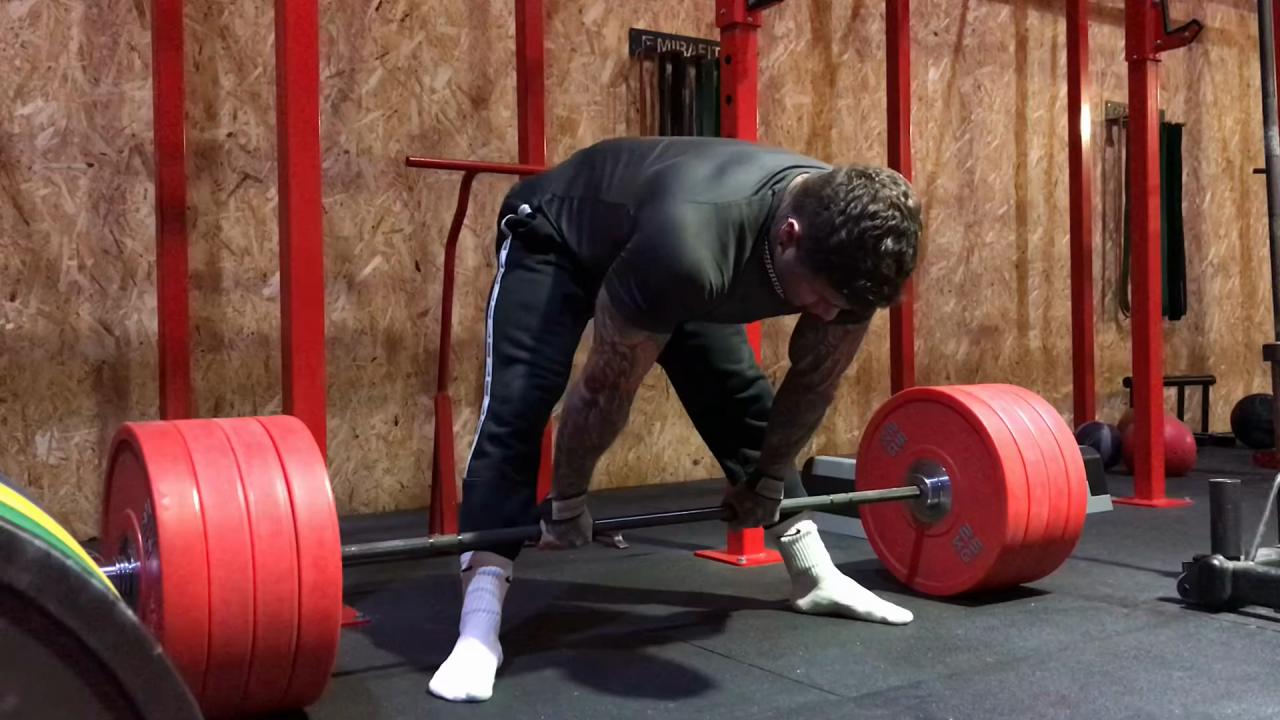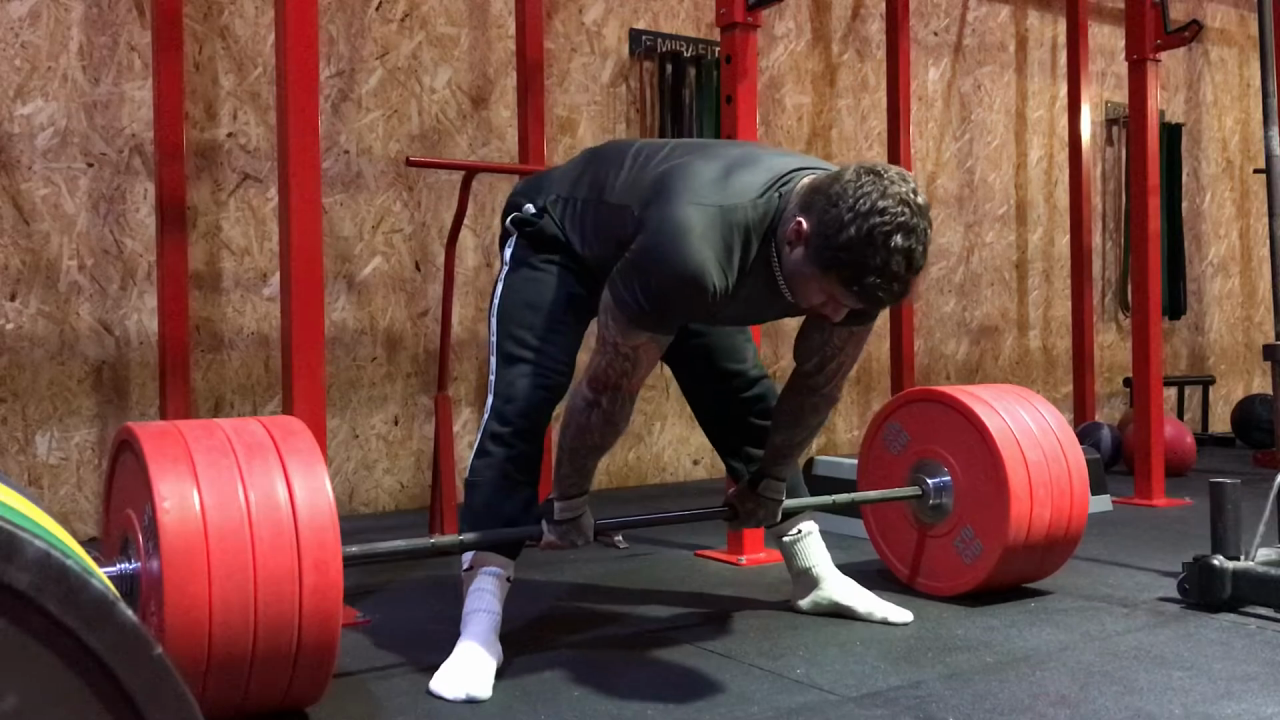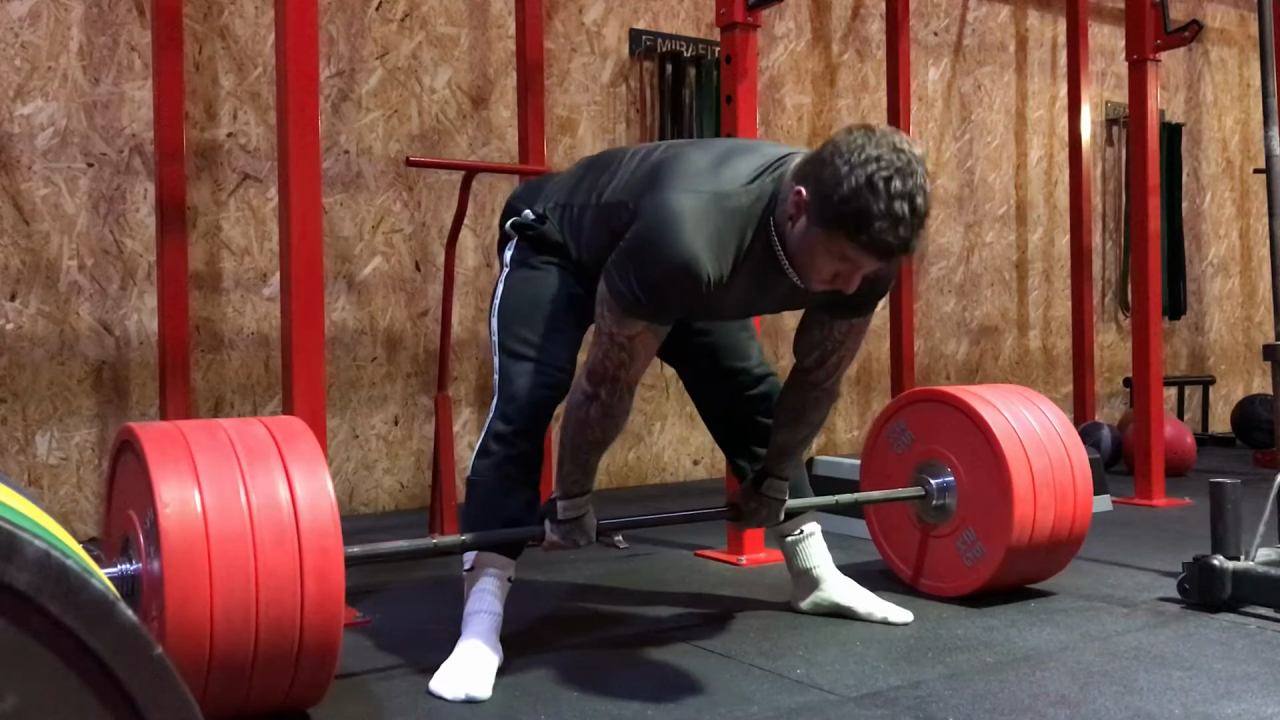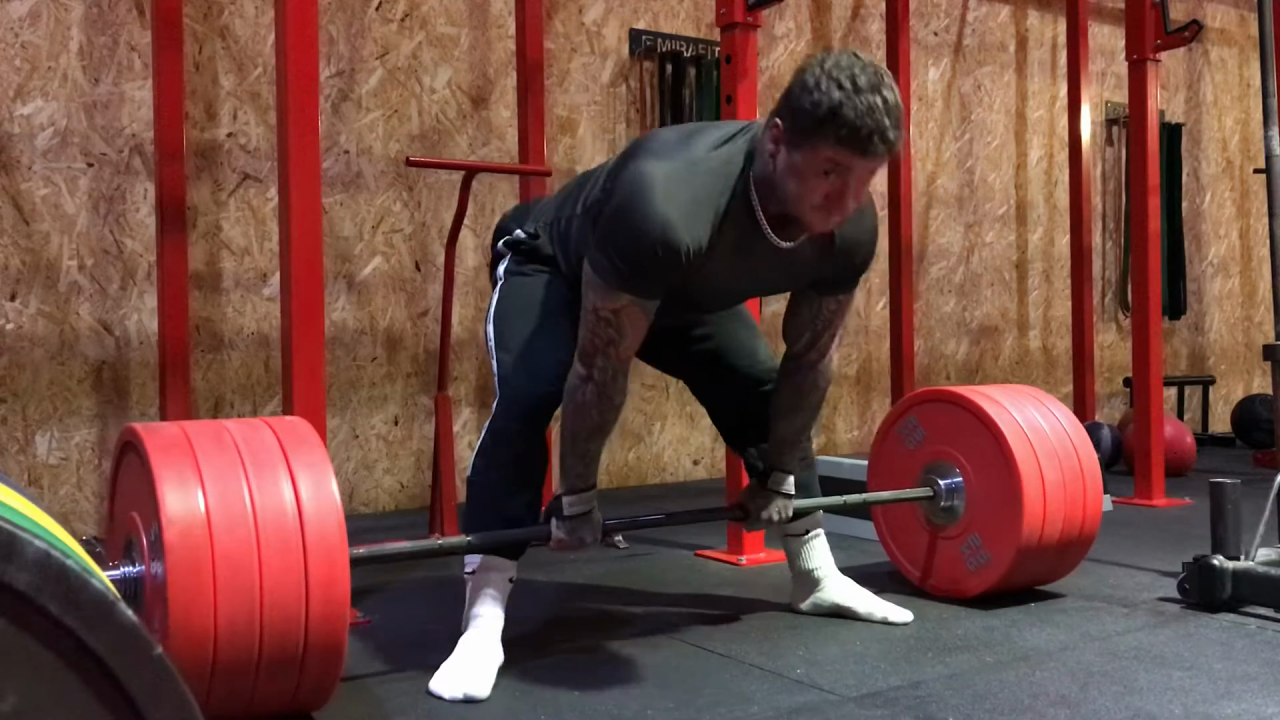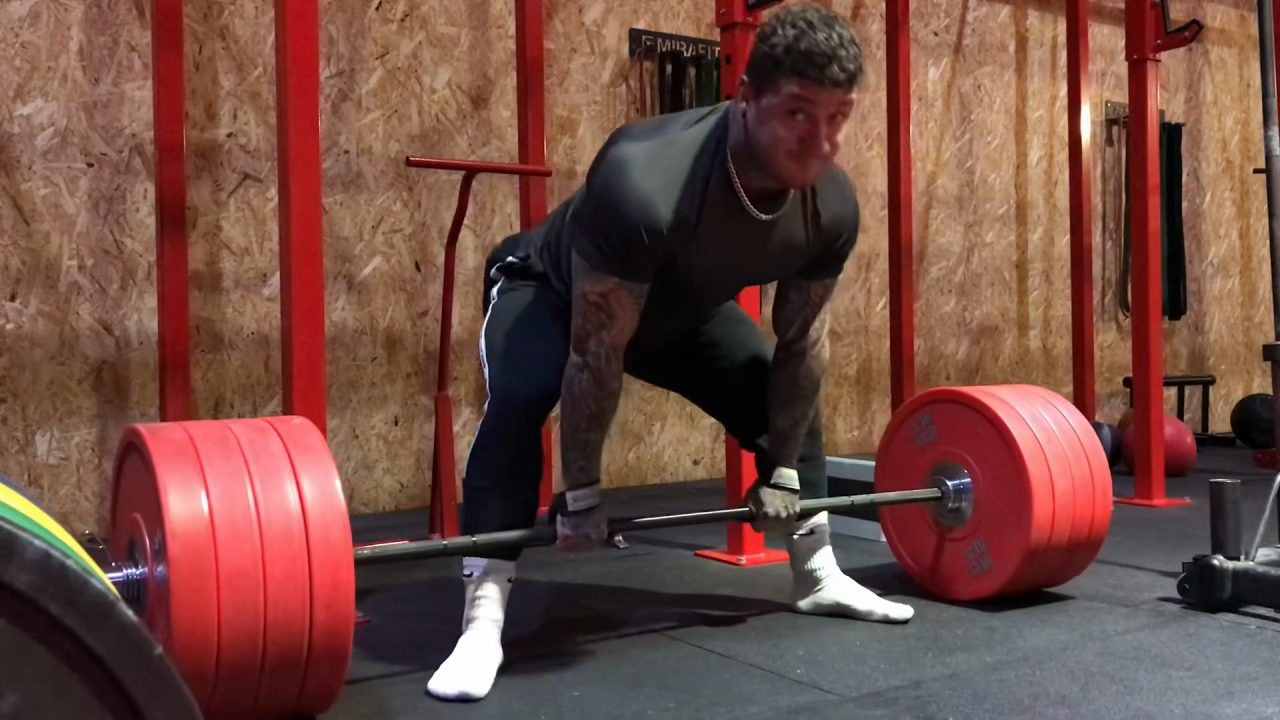
dt=0.3s
person 1, frame 1
left shoulder: (851, 246)
right shoulder: (685, 244)
left elbow: (814, 379)
right elbow: (607, 386)
left wrist: (768, 480)
right wrist: (566, 502)
right hip: (555, 236)
left knee: (746, 397)
right knee: (519, 401)
left ankle: (815, 576)
right ankle: (480, 619)
person 1, frame 2
left shoulder: (855, 251)
right shoulder: (691, 245)
left elbow: (817, 382)
right elbow: (609, 389)
left wrist: (770, 482)
right wrist: (568, 503)
left hip: (677, 272)
right hip: (558, 236)
left knee: (751, 398)
right knee: (524, 402)
left ankle: (815, 576)
right ankle: (481, 620)
person 1, frame 3
left shoulder: (861, 253)
right shoulder: (688, 233)
left elbow: (816, 377)
right elbow: (608, 385)
left wrist: (774, 481)
right wrist: (572, 503)
right hip: (557, 246)
left knee: (756, 394)
right knee: (527, 402)
left ankle: (816, 577)
right ankle: (481, 623)
person 1, frame 4
left shoulder: (851, 229)
right shoulder: (664, 202)
left elbow: (807, 359)
right elbow: (601, 367)
left wrist: (780, 474)
right wrist: (577, 499)
left hip: (684, 289)
right hip: (552, 266)
left knee: (765, 395)
right knee: (527, 400)
left ankle: (816, 576)
right ankle: (483, 618)
person 1, frame 5
left shoulder: (831, 207)
right shoulder: (643, 181)
left elbow: (801, 344)
right elbow: (597, 357)
left wrist: (784, 471)
right wrist: (582, 494)
left hip: (679, 310)
right hip: (550, 291)
left knee: (790, 398)
right knee: (519, 398)
left ankle: (817, 577)
right ankle: (484, 617)
